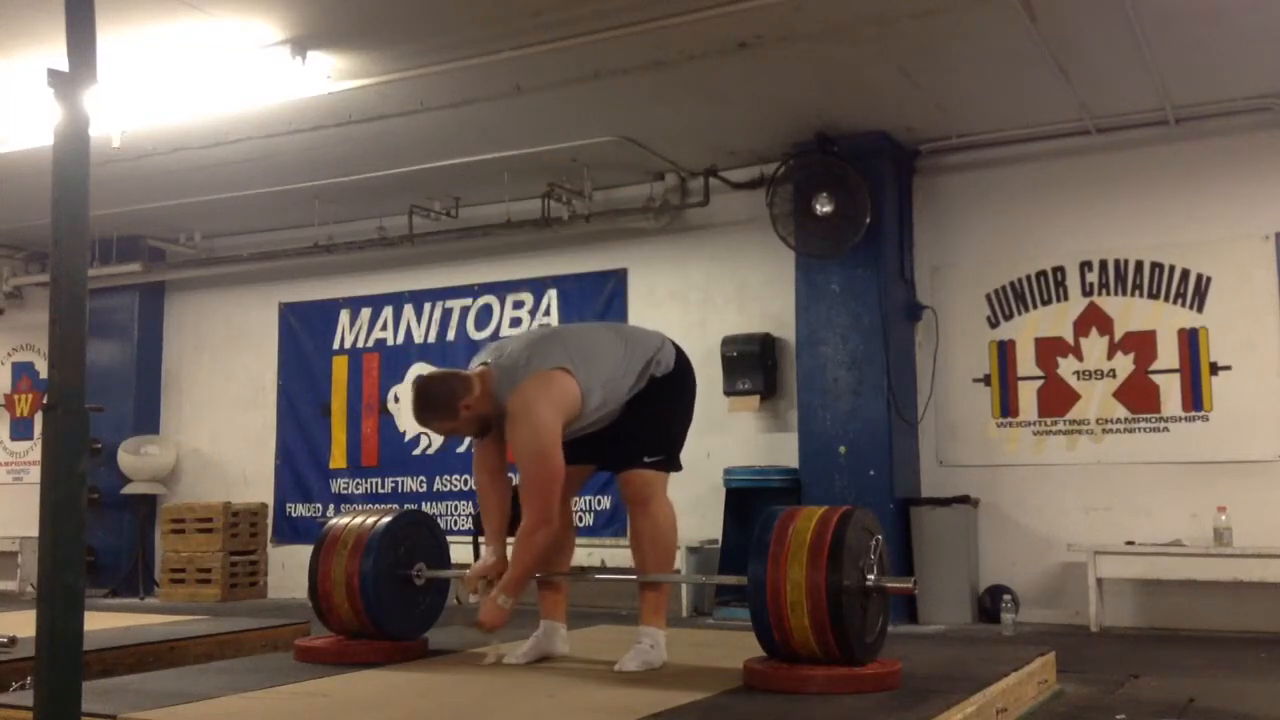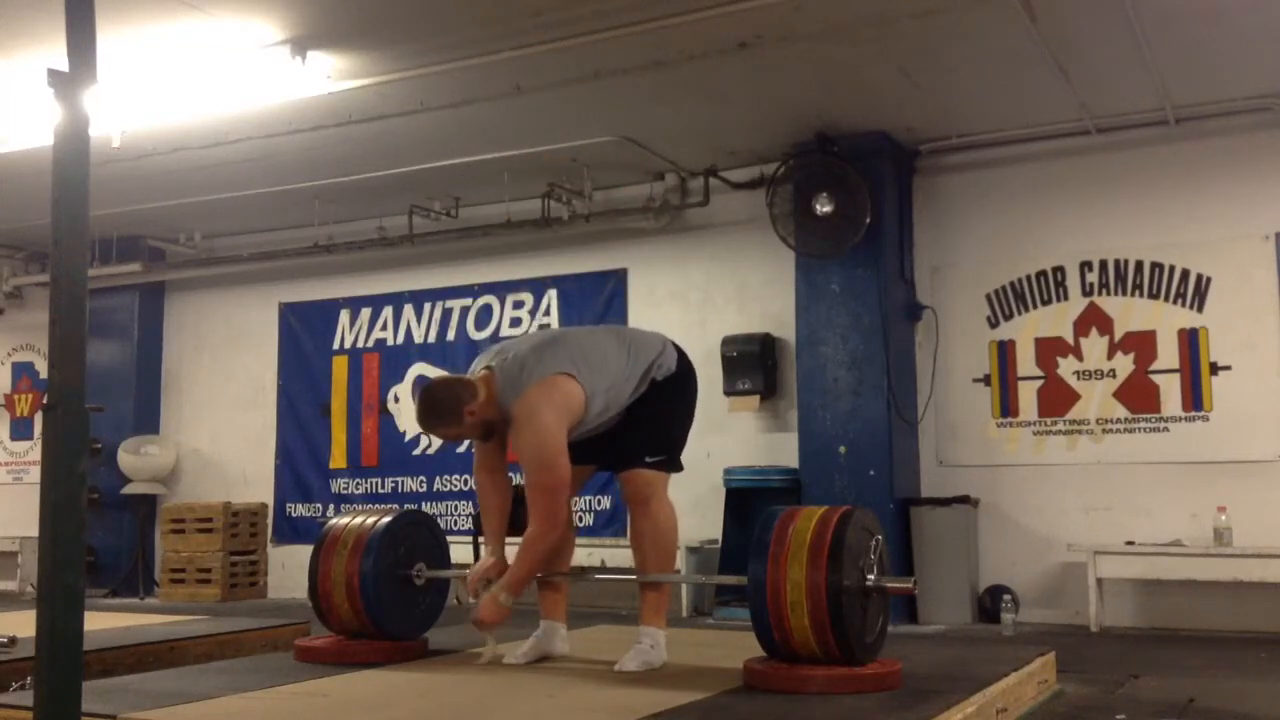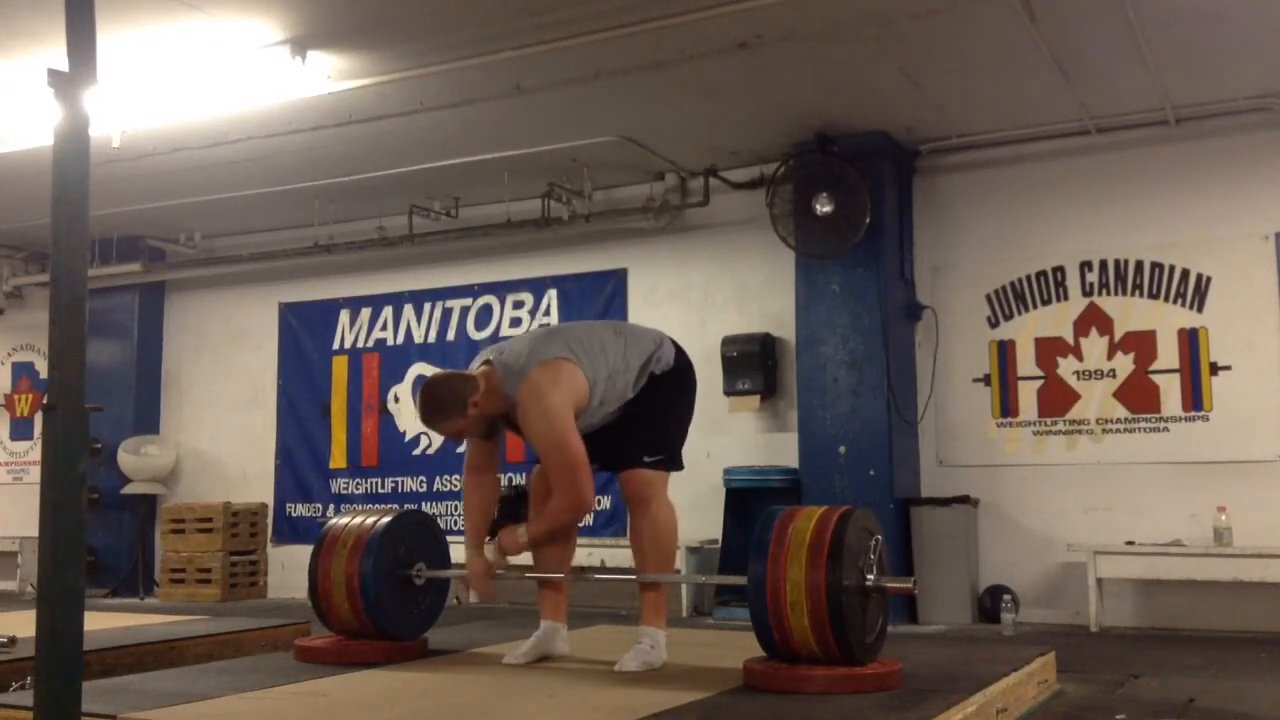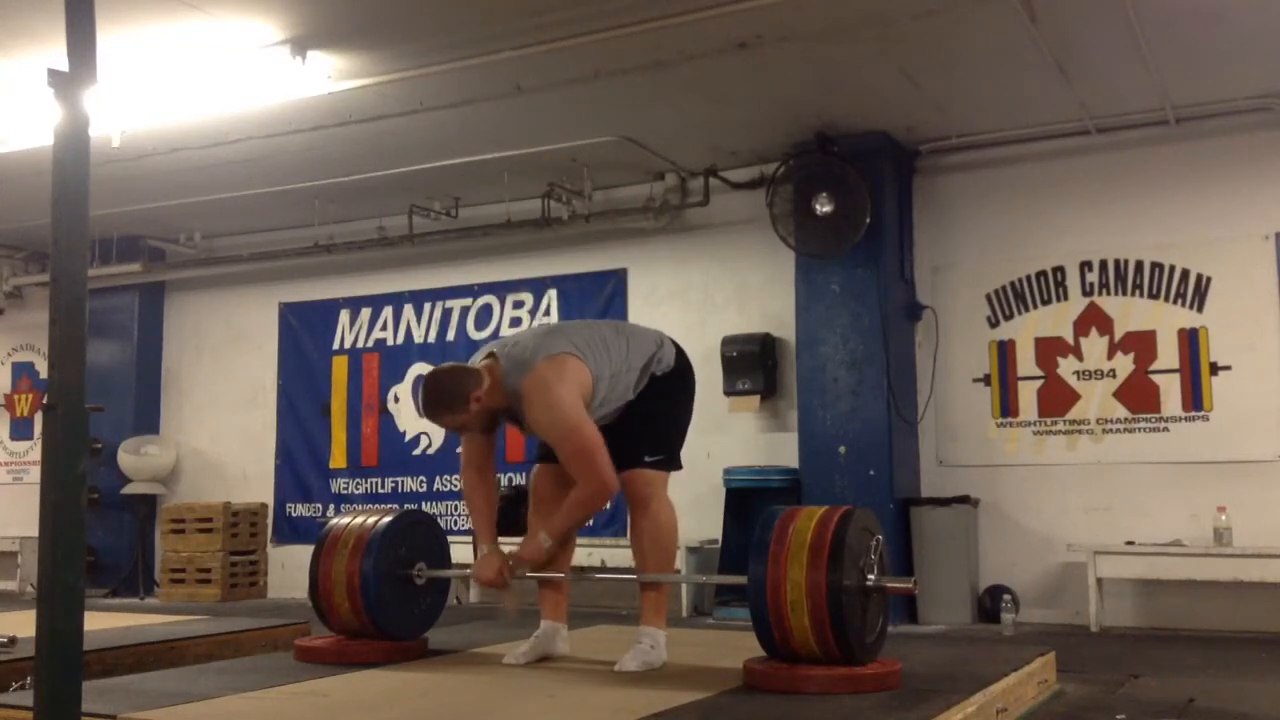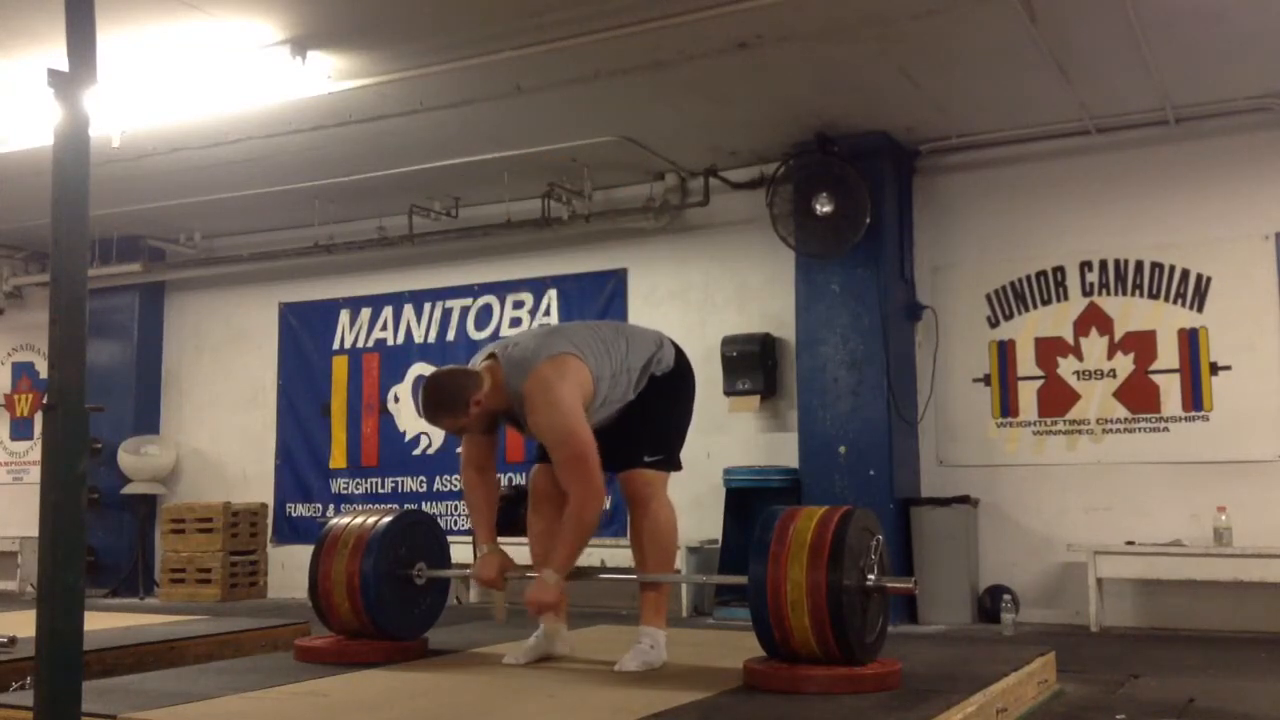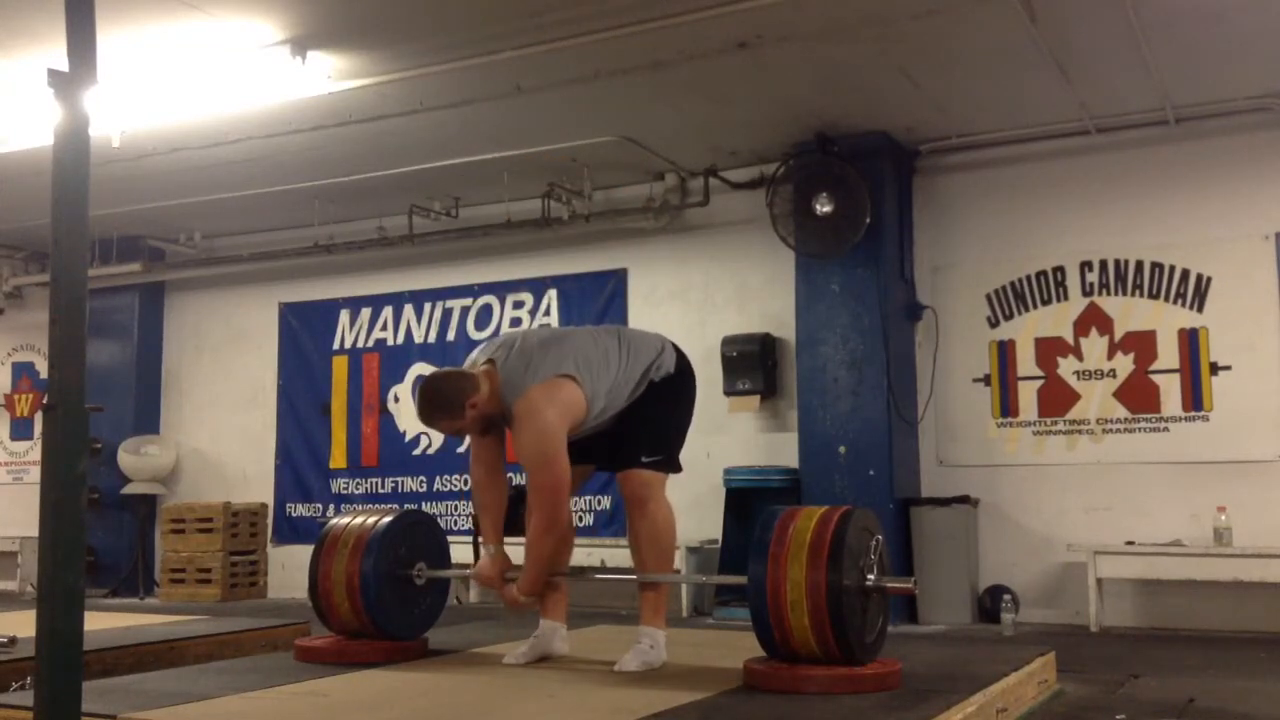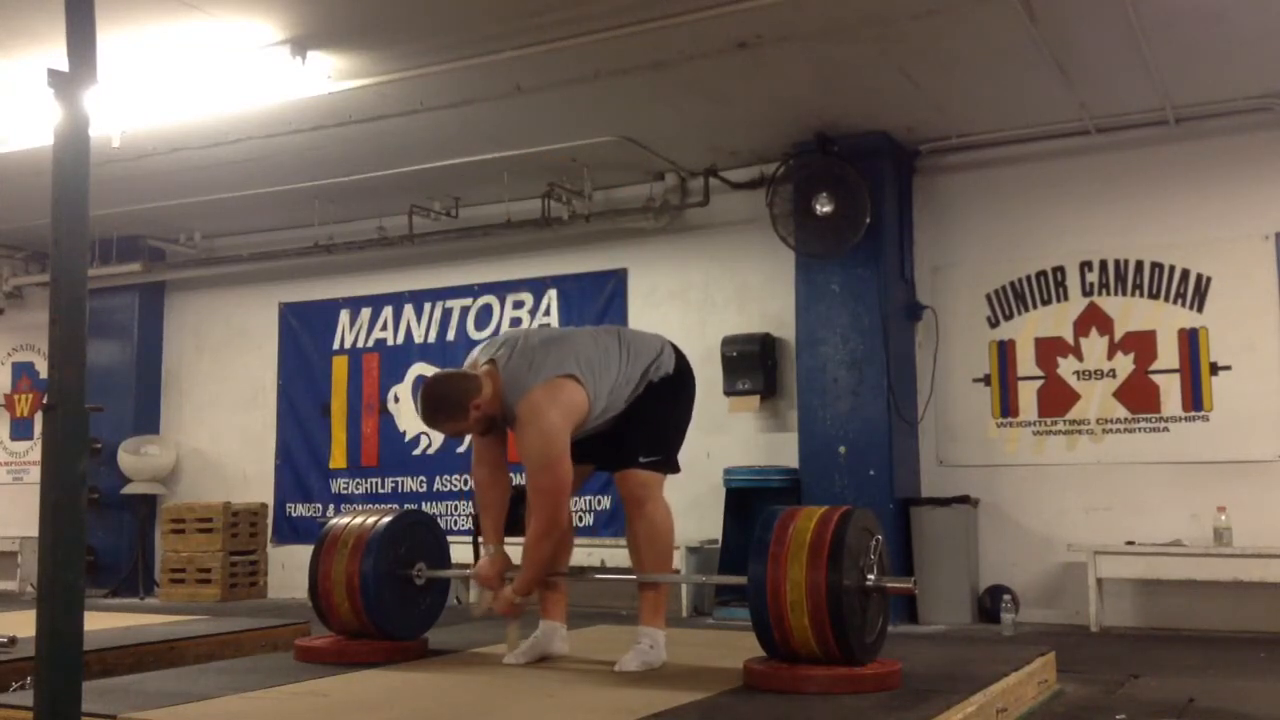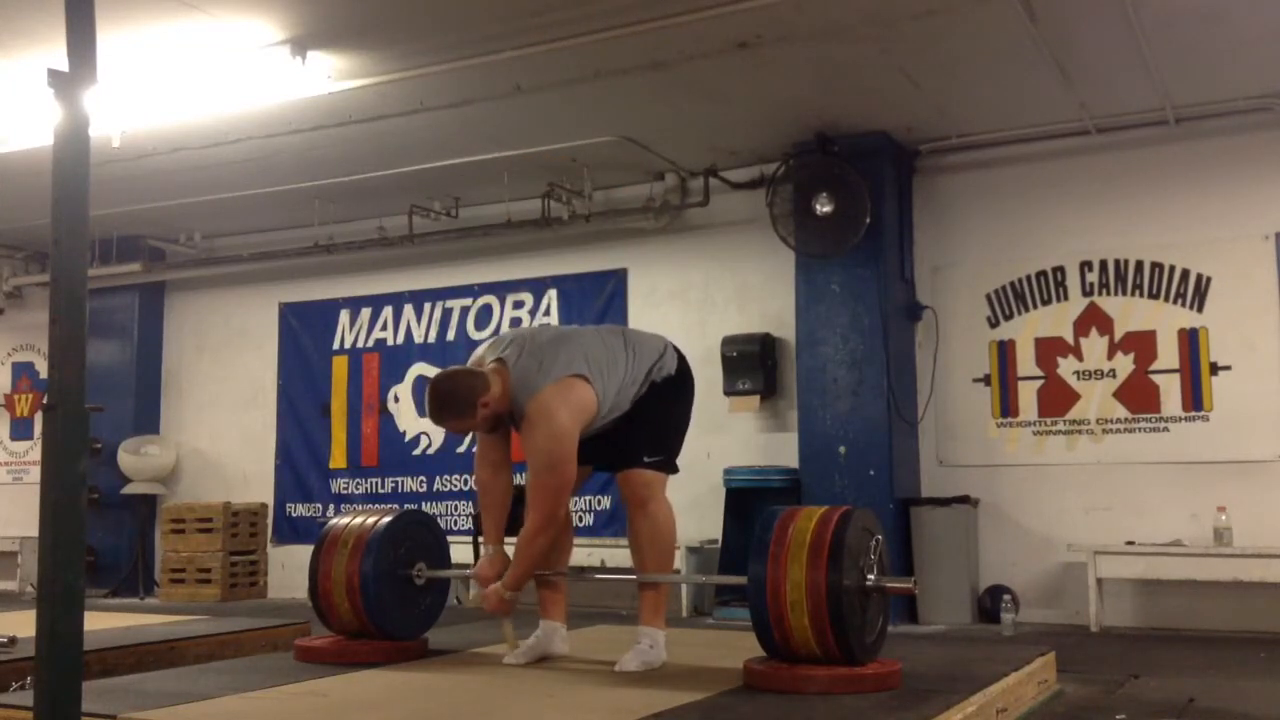
dt=0.3s
person 1, frame 1
left shoulder: (530, 407)
right shoulder: (479, 381)
left elbow: (542, 519)
right elbow: (490, 473)
left wrist: (504, 597)
right wrist: (494, 551)
left hip: (658, 377)
right hip: (603, 391)
left knee: (641, 488)
right knee: (547, 492)
left ankle: (652, 635)
right ankle: (552, 630)
person 1, frame 2
left shoulder: (535, 413)
right shoulder: (479, 385)
left elbow: (552, 522)
right elbow: (490, 472)
left wrist: (503, 597)
right wrist: (493, 552)
left hip: (659, 378)
right hip: (606, 388)
left knee: (642, 488)
right knee: (545, 490)
left ankle: (652, 635)
right ankle: (552, 630)
person 1, frame 3
left shoulder: (538, 400)
right shoulder: (477, 384)
left elbow: (578, 499)
right elbow: (478, 474)
left wrist: (522, 535)
right wrist: (474, 554)
left hip: (658, 375)
right hip: (607, 390)
left knee: (642, 487)
right knee: (544, 488)
left ankle: (653, 636)
right ankle: (552, 630)
person 1, frame 4
left shoulder: (545, 394)
right shoulder: (475, 380)
left elbow: (602, 482)
right elbow: (476, 470)
left wrist: (545, 540)
right wrist: (486, 549)
left hip: (656, 376)
right hip: (605, 391)
left knee: (642, 488)
right knee: (544, 487)
left ankle: (652, 635)
right ankle: (552, 630)
person 1, frame 5
left shoulder: (547, 397)
right shoulder: (474, 382)
left elbow: (589, 494)
right elbow: (476, 470)
left wrist: (552, 576)
right wrist: (486, 549)
left hip: (657, 376)
right hip: (605, 390)
left knee: (642, 487)
right knee: (543, 489)
left ankle: (652, 635)
right ankle: (551, 631)
person 1, frame 6
left shoulder: (537, 412)
right shoulder: (474, 377)
left elbow: (551, 517)
right elbow: (486, 469)
left wrist: (524, 590)
right wrist: (492, 549)
left hip: (658, 377)
right hip: (604, 385)
left knee: (640, 488)
right knee: (544, 493)
left ankle: (652, 635)
right ankle: (552, 630)
person 1, frame 7
left shoulder: (540, 414)
right shoulder: (475, 375)
left elbow: (551, 518)
right elbow: (488, 468)
left wrist: (517, 592)
right wrist: (492, 549)
left hip: (657, 378)
right hip: (604, 383)
left knee: (637, 488)
right knee: (544, 491)
left ankle: (651, 635)
right ankle: (552, 629)
person 1, frame 8
left shoulder: (549, 413)
right shoulder: (480, 374)
left elbow: (545, 519)
right elbow: (491, 466)
left wrist: (507, 589)
right wrist: (492, 549)
left hip: (657, 379)
right hip: (602, 379)
left knee: (639, 487)
right knee: (543, 491)
left ankle: (652, 635)
right ankle: (552, 630)
